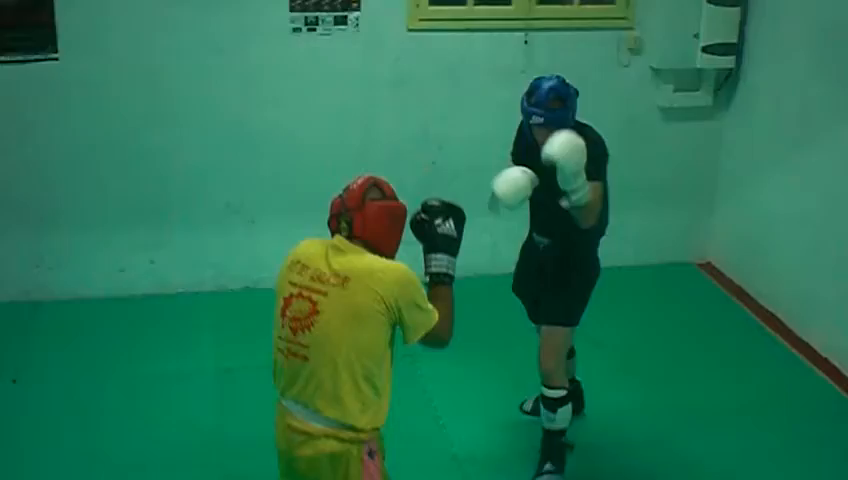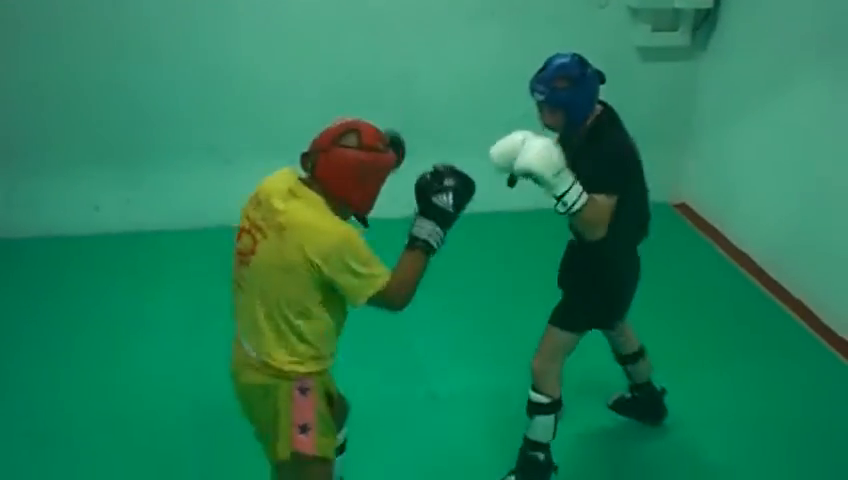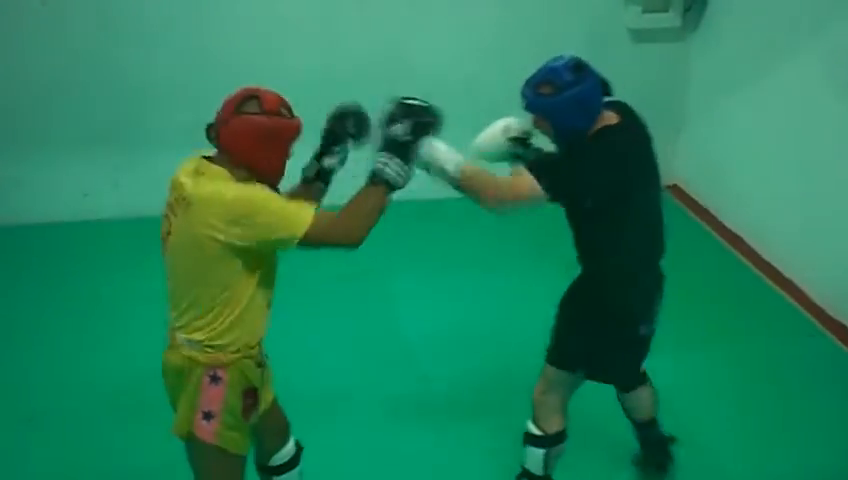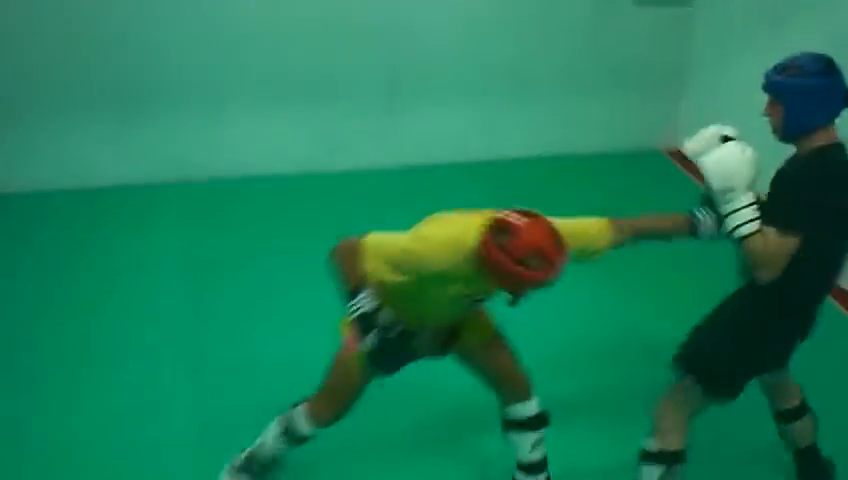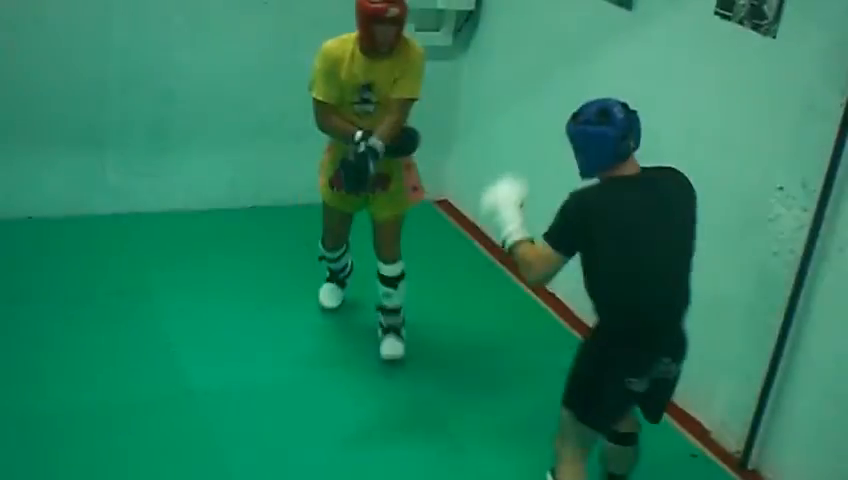
dt=1s
person 1, frame 1
left shoulder: (589, 145)
right shoulder: (528, 132)
left elbow: (588, 218)
right elbow: (516, 180)
left wrist: (572, 176)
right wrist: (508, 189)
left hip: (574, 257)
right hip: (539, 246)
left knee: (549, 360)
right knee: (550, 331)
right ankle: (567, 393)
person 1, frame 2
left shoulder: (608, 146)
right shoulder: (585, 122)
left elbow: (594, 228)
right elbow: (554, 164)
left wrist: (559, 179)
right wrist: (527, 161)
left hip: (604, 262)
right hip: (610, 257)
left knee: (544, 365)
right knee: (614, 327)
right ankle: (647, 400)
person 1, frame 3
left shoulder: (594, 157)
right shoulder: (618, 118)
left elbow: (503, 190)
right elbow: (561, 178)
left wrist: (430, 152)
right wrist: (521, 152)
left hip: (611, 290)
right hip: (637, 277)
left knee: (549, 395)
right knee: (624, 365)
person 1, frame 4
left shoulder: (804, 176)
left elbow: (766, 266)
right elbow: (780, 223)
left wrist: (736, 194)
right wrist: (727, 164)
left hip: (765, 310)
right hip: (792, 307)
left knee: (673, 410)
right knee: (774, 377)
person 1, frame 5
left shoulder: (586, 205)
right shoulder: (676, 184)
left elbow: (534, 270)
left wrist: (506, 213)
left hip: (617, 346)
right hip: (668, 343)
left knee: (570, 443)
right knee: (622, 413)
person 2, frame 1
left shoulder: (301, 254)
right shoulder: (390, 278)
right elbow: (440, 334)
right wrist: (442, 257)
left hip: (291, 428)
right hip: (341, 444)
person 2, frame 2
left shoulder: (278, 185)
right shoulder: (330, 236)
right elbow: (395, 295)
left wrist: (378, 160)
right wrist: (432, 222)
left hip: (262, 359)
right hip: (284, 379)
left knee: (333, 414)
person 2, frame 3
left shoulder: (196, 173)
right shoulder: (236, 202)
left elbow: (277, 218)
right elbow: (348, 232)
left wrist: (328, 154)
right wrist: (394, 157)
left hip: (235, 353)
right hip: (212, 369)
left knee: (274, 438)
person 2, frame 4
left shoulder: (546, 236)
right shoulder: (437, 250)
left elbow: (625, 228)
right elbow: (344, 254)
left wrist: (699, 226)
right wrist: (369, 318)
left hip: (458, 312)
right hip: (394, 310)
left knee: (516, 387)
right knee: (330, 408)
person 2, frame 5
left shoulder: (412, 54)
right shoulder: (333, 52)
left elbow: (396, 116)
right elbow: (323, 116)
left wrist: (373, 148)
right wrist: (363, 139)
left hip: (389, 166)
right hip: (345, 162)
left knee: (387, 247)
right knee: (333, 237)
left ankle: (391, 324)
right ankle: (337, 276)
